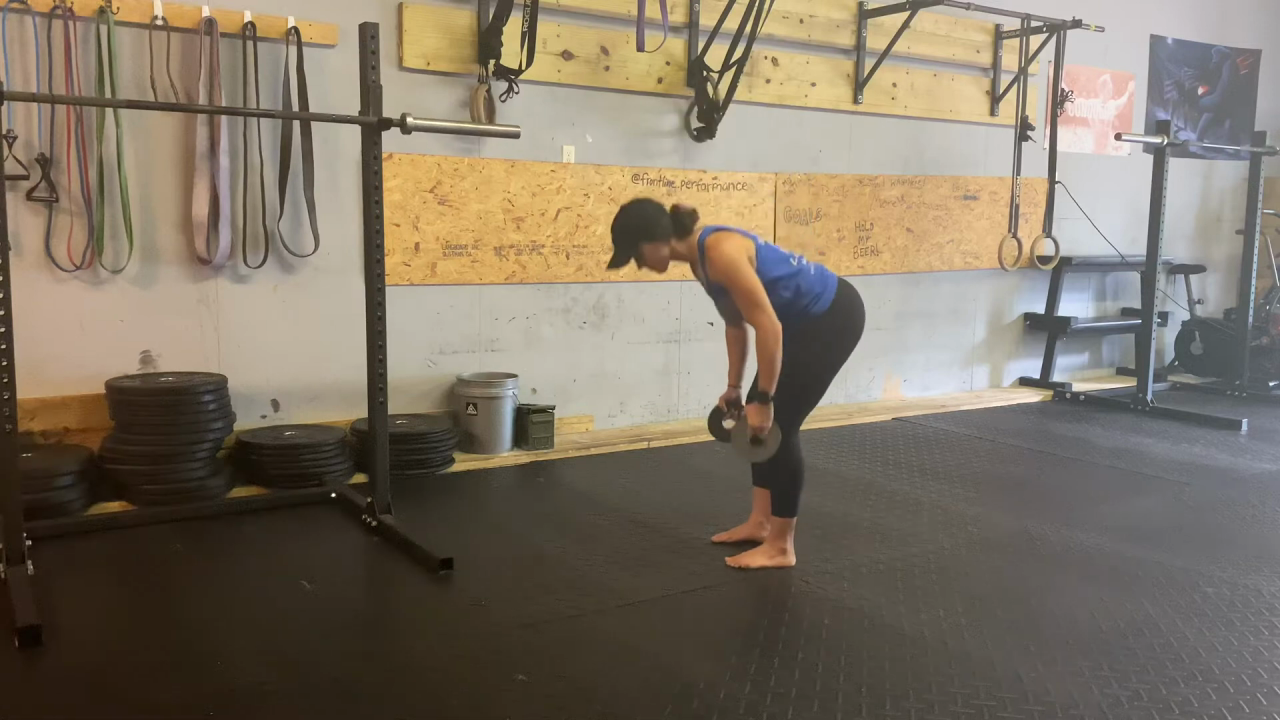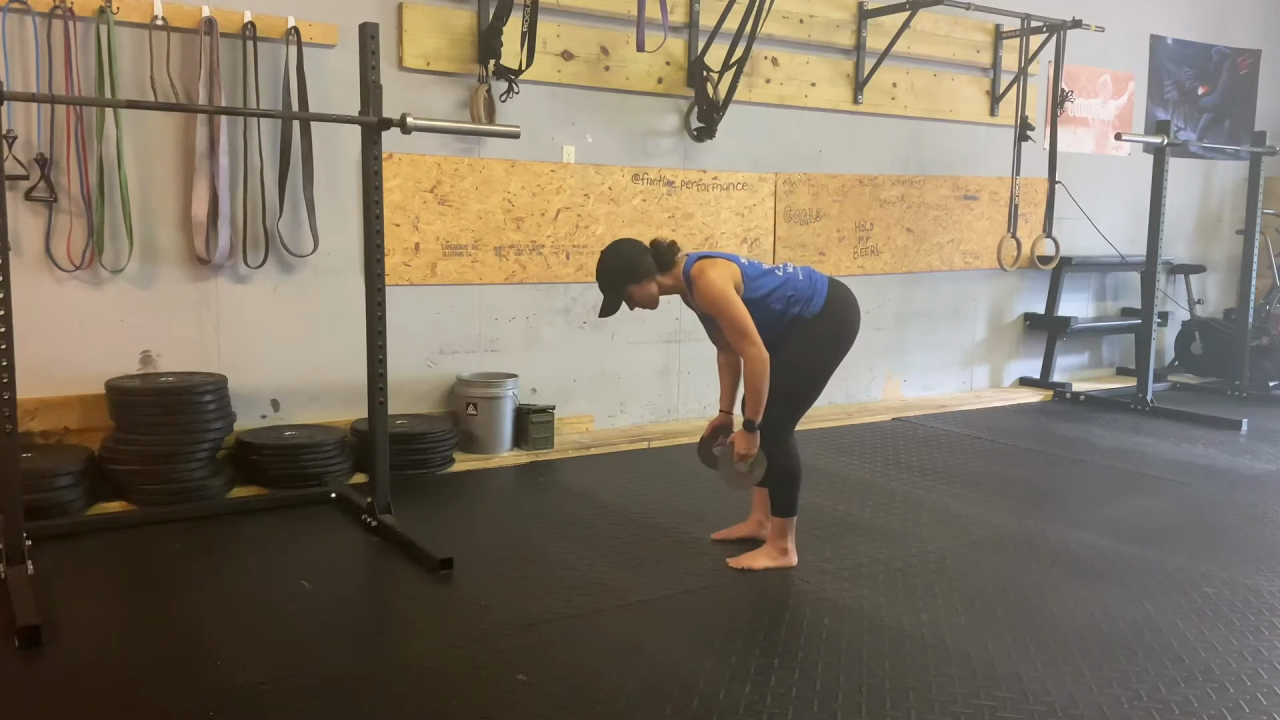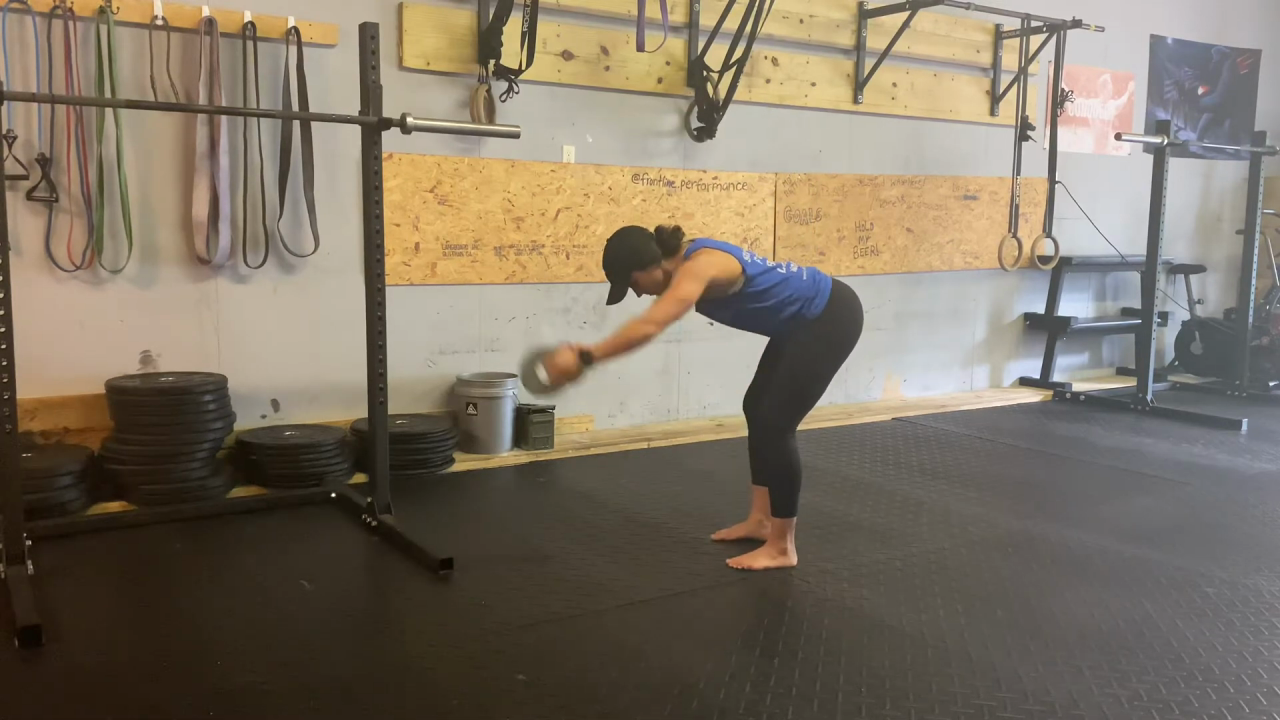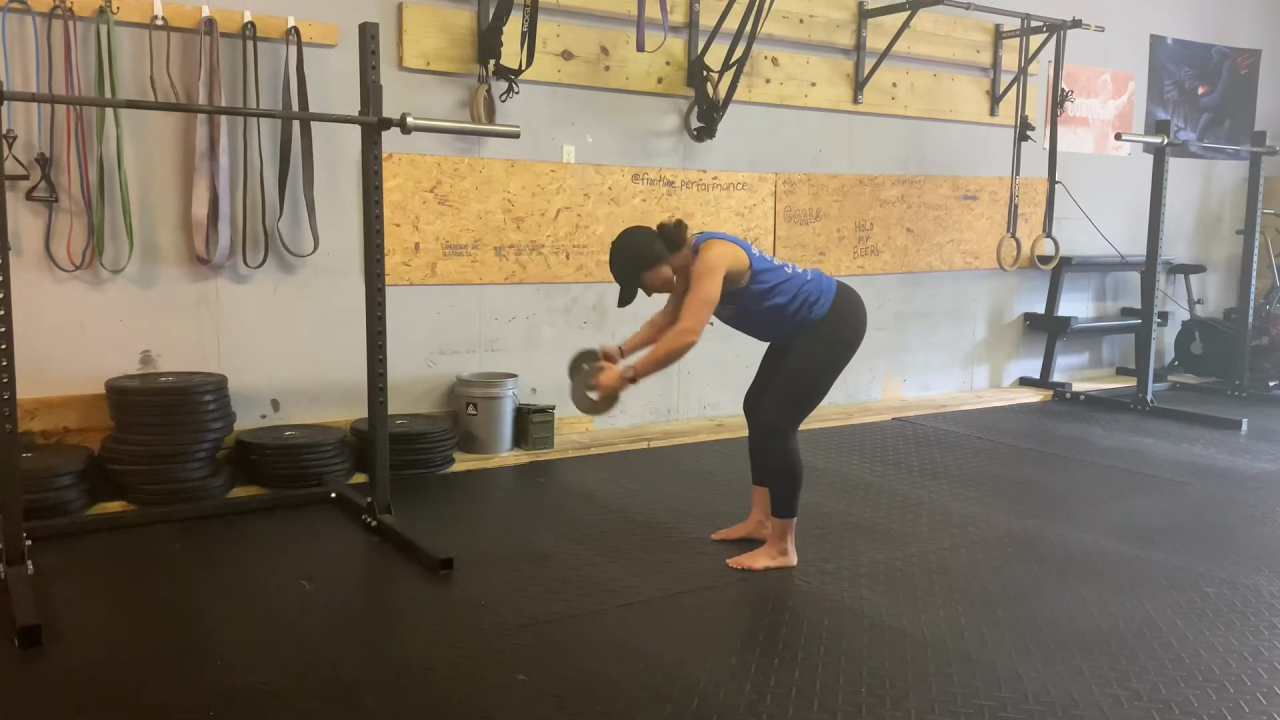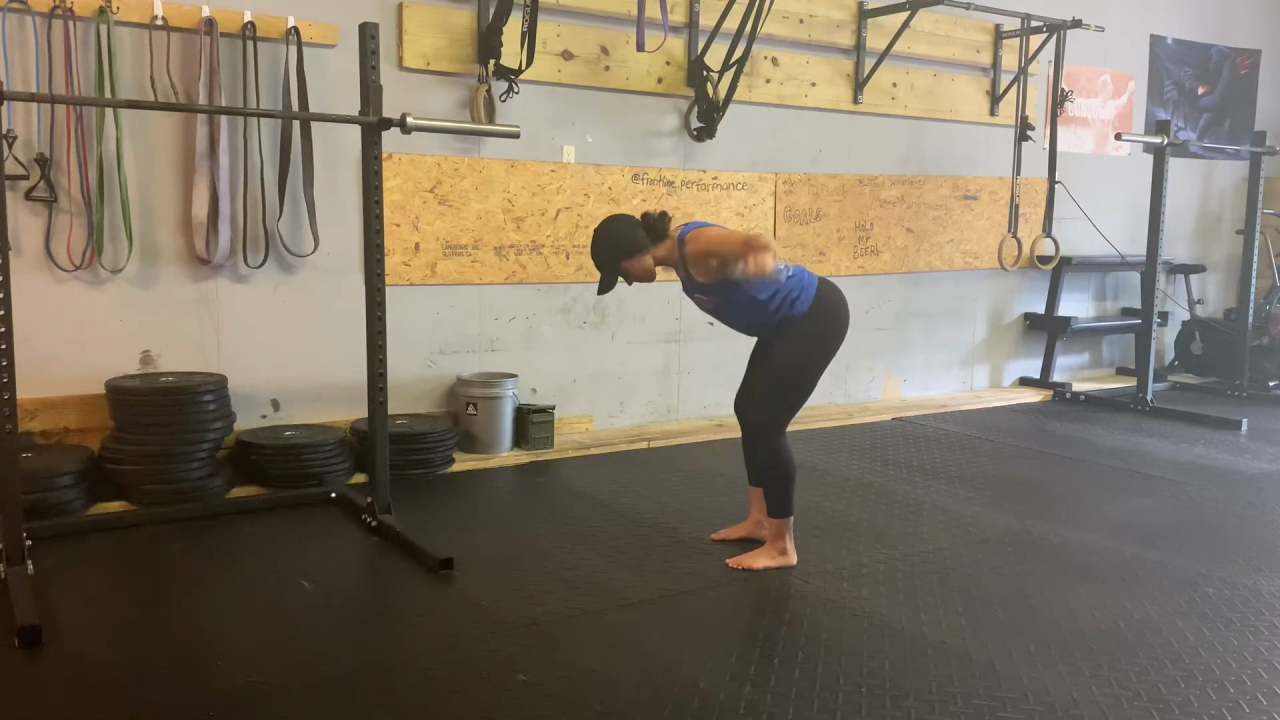
dt=1s
person 1, frame 1
left shoulder: (720, 252)
right shoulder: (698, 257)
left elbow: (769, 328)
right elbow: (735, 323)
left wrist: (764, 400)
right wrist: (734, 386)
left hip: (833, 317)
right hip: (807, 319)
left knee: (778, 424)
right knee: (760, 429)
left ankle: (781, 546)
right ankle: (759, 521)
person 1, frame 2
left shoulder: (706, 280)
right shoulder: (688, 280)
left elbow: (756, 355)
right elbow: (728, 349)
left wrist: (750, 428)
right wrist: (726, 412)
left hip: (829, 315)
right hip: (803, 317)
left knee: (773, 424)
right knee: (760, 417)
left ankle: (782, 546)
right ankle: (760, 520)
person 1, frame 3
left shoulder: (699, 267)
right shoulder: (684, 262)
left elbow: (649, 326)
right elbow: (650, 324)
left wrist: (584, 357)
right wrist: (588, 353)
left hip: (831, 318)
right hip: (801, 318)
left knee: (774, 424)
right knee: (757, 408)
left ankle: (782, 547)
right ankle: (760, 519)
person 1, frame 4
left shoulder: (710, 259)
right shoulder: (689, 260)
left elbow: (686, 335)
right elbow: (670, 318)
left wrist: (627, 375)
right wrist: (621, 352)
left hip: (836, 320)
right hip: (809, 322)
left knee: (776, 423)
right knee: (758, 409)
left ankle: (782, 546)
right ankle: (760, 519)
person 1, frame 5
left shoulder: (697, 245)
right shoulder: (681, 248)
left elbow: (761, 243)
left wrist: (762, 260)
left hip: (816, 316)
right hip: (792, 318)
left knee: (765, 423)
right knee: (748, 410)
left ankle: (781, 546)
right ankle: (760, 520)
